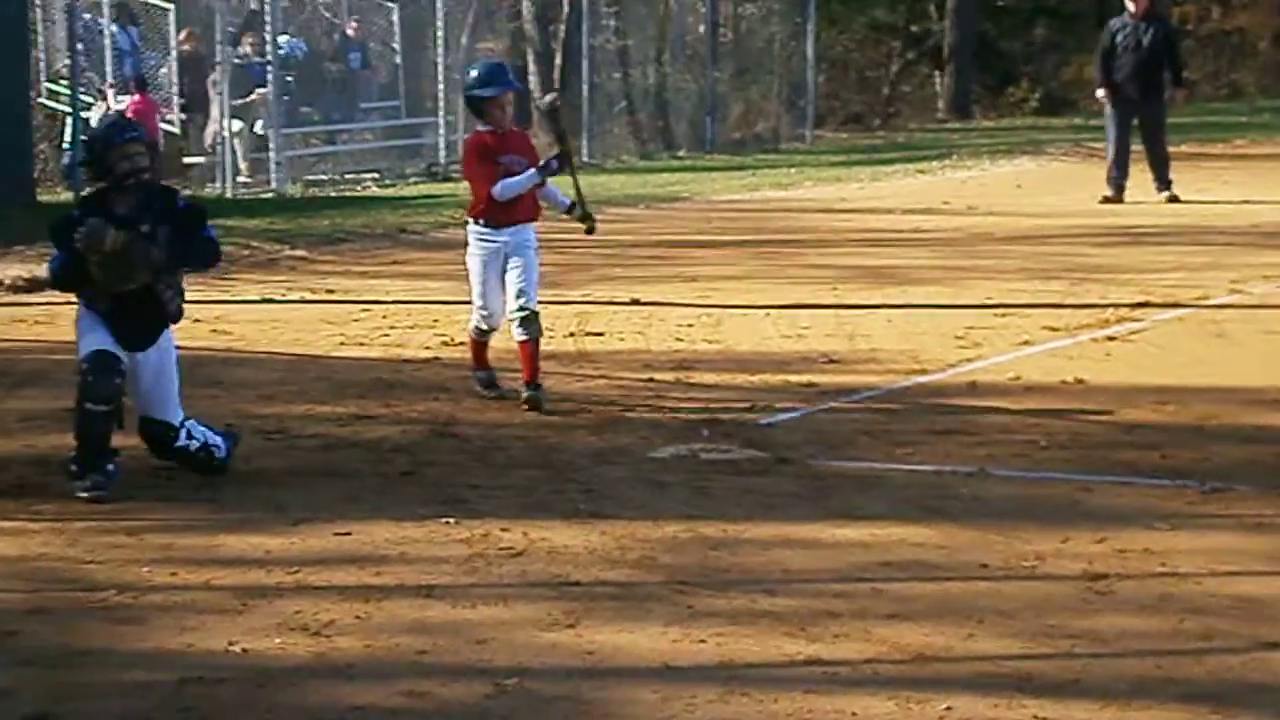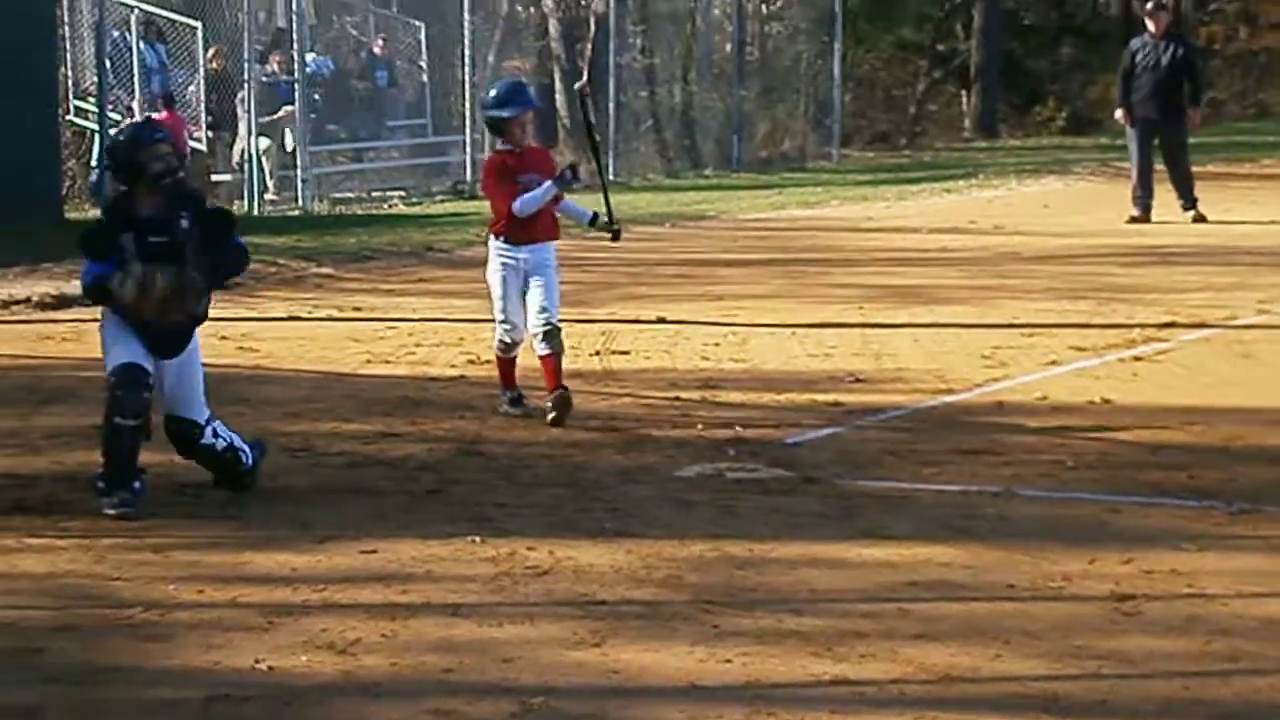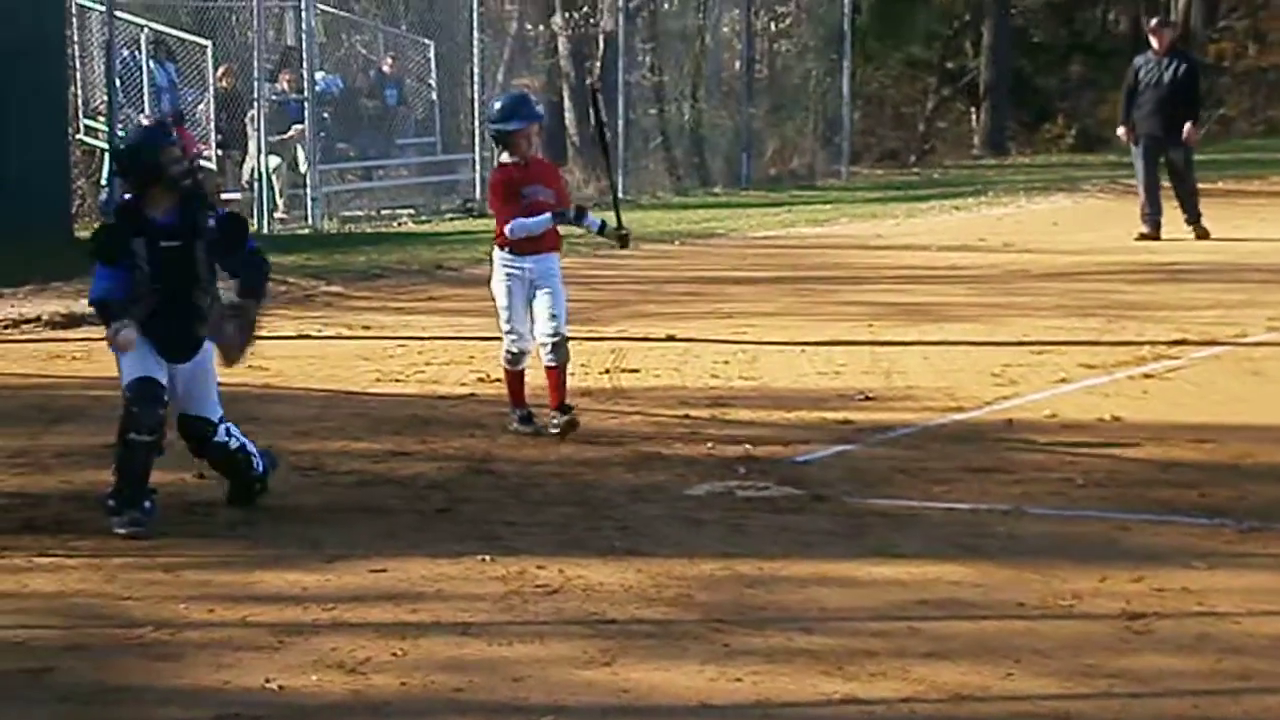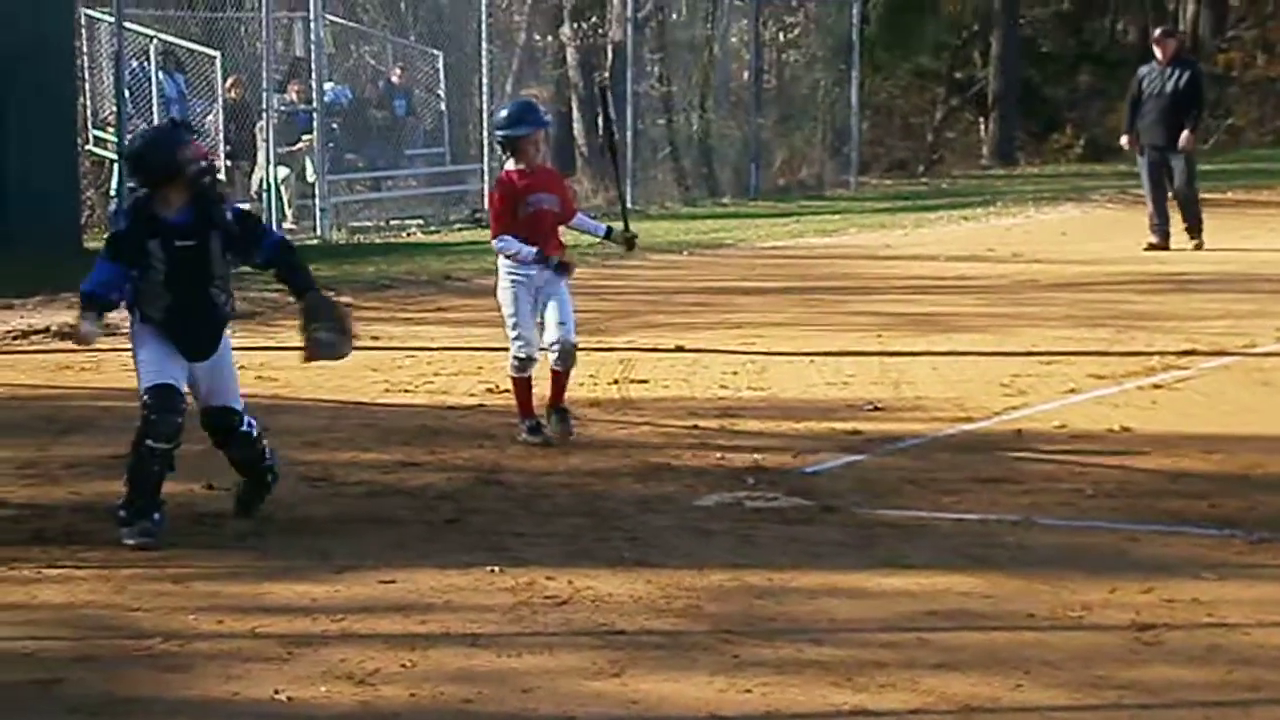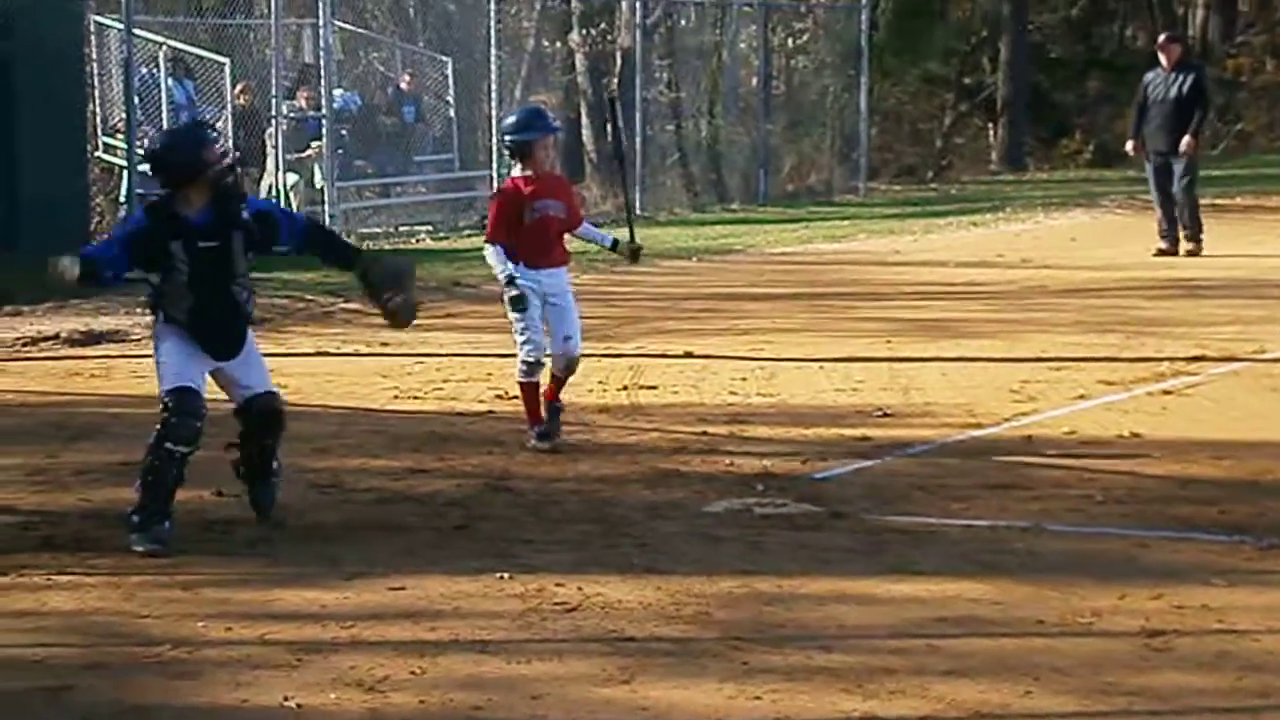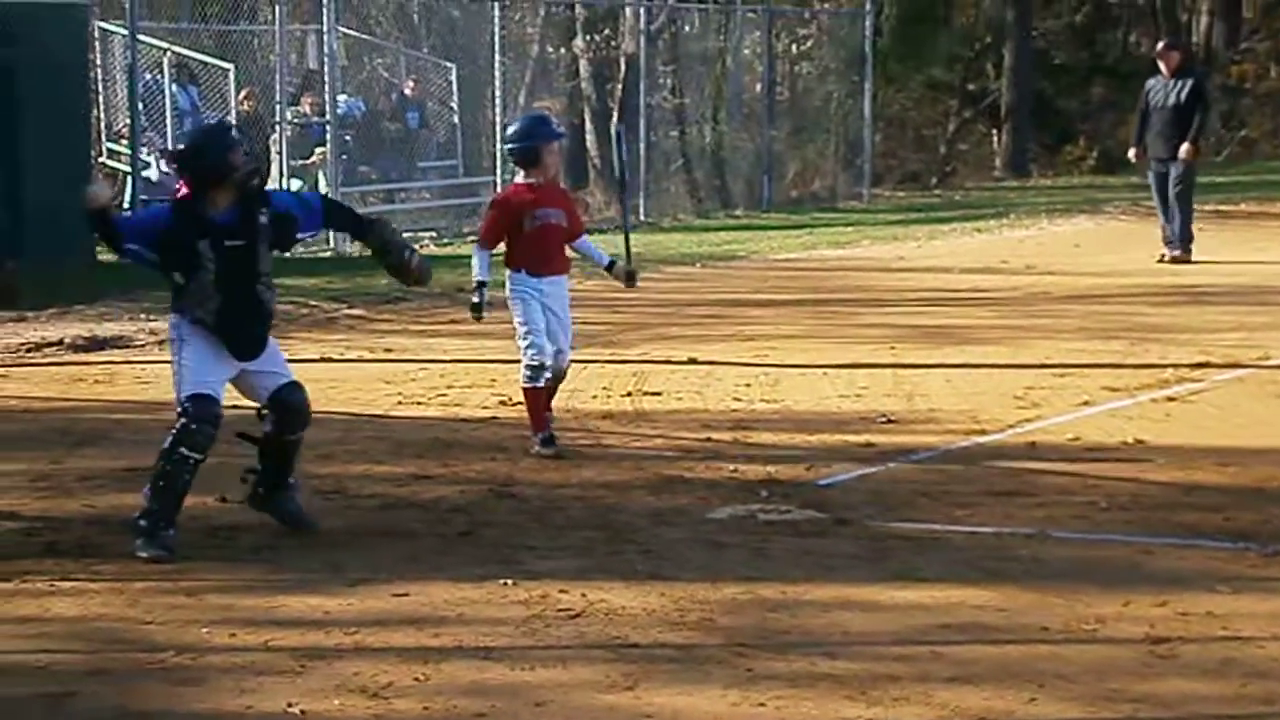
dt=0.1s
person 1, frame 1
left shoulder: (172, 209)
right shoulder: (88, 216)
left elbow: (209, 252)
right elbow: (64, 276)
left wrist: (160, 261)
right wrist: (83, 258)
left hip: (154, 327)
right hip: (101, 318)
left knee: (166, 433)
right knee: (100, 375)
left ankle: (217, 446)
right ankle: (92, 467)
person 1, frame 2
left shoulder: (194, 210)
right shoulder: (114, 222)
left elbow: (233, 257)
right elbow: (96, 280)
left wrist: (200, 282)
right wrist: (118, 287)
left hip: (179, 332)
right hip: (129, 328)
left knee: (192, 428)
right knee: (129, 390)
left ankle: (244, 459)
right ankle: (119, 484)
person 1, frame 3
left shoulder: (205, 217)
right shoulder: (123, 228)
left elbow: (252, 263)
right elbow: (106, 290)
left wrist: (246, 305)
right wrist: (118, 324)
left hip: (191, 336)
right hip: (141, 336)
left knee: (205, 427)
right knee: (145, 405)
left ankle: (255, 468)
right ankle: (129, 502)
person 1, frame 4
left shoulder: (219, 214)
right shoulder: (134, 224)
left elbow: (274, 250)
right elbow: (106, 277)
left wrist: (309, 293)
right wrist: (90, 317)
left hip: (209, 332)
right hip: (157, 334)
left knee: (229, 420)
right knee: (162, 413)
left ankle: (260, 475)
right ankle: (138, 513)
person 1, frame 5
left shoulder: (241, 211)
right shoulder: (152, 223)
left elbow: (302, 230)
right elbow: (108, 255)
left wrist: (359, 263)
right wrist: (77, 267)
left hip: (233, 332)
right hip: (181, 334)
left knee: (265, 410)
right knee: (183, 417)
left ankle: (258, 474)
right ankle: (149, 519)
person 1, frame 6
left shoulder: (265, 208)
right shoulder: (177, 218)
left elbow: (323, 208)
right elbow: (122, 237)
left wrist: (374, 234)
right wrist: (101, 211)
left hip: (251, 335)
right hip: (201, 334)
left knee: (290, 405)
right knee: (198, 424)
left ankle: (271, 491)
right ankle: (153, 525)
person 2, frame 1
left shoulder: (522, 141)
right shoulder: (474, 146)
left elbow: (539, 183)
right elbow: (498, 191)
left wrist: (570, 208)
right wrist: (541, 171)
left hip: (521, 235)
right hip: (486, 236)
left knee: (525, 308)
right knee: (488, 313)
left ankle: (532, 384)
right ankle: (481, 369)
person 2, frame 2
left shoulder: (542, 157)
right shoulder: (495, 165)
left elbow: (558, 201)
right elbow: (517, 208)
left wrist: (594, 220)
right wrist: (557, 184)
left hip: (542, 252)
right hip: (506, 254)
left knee: (546, 324)
right knee: (510, 329)
left ankle: (556, 397)
right ankle: (509, 393)
person 2, frame 3
left shoulder: (547, 169)
right shoulder: (500, 178)
left elbow: (563, 210)
right elbow: (513, 227)
left wrist: (602, 228)
right wrist: (557, 217)
left hip: (546, 263)
right hip: (511, 265)
left knee: (554, 334)
right knee: (517, 340)
left ankle: (558, 410)
right ankle: (518, 410)
person 2, frame 4
left shoulder: (552, 178)
right shoulder: (504, 186)
left elbow: (570, 216)
right elbow: (500, 241)
left wrist: (610, 233)
right wrist: (541, 256)
left hip: (553, 273)
right hip: (519, 273)
left knee: (564, 341)
right knee: (524, 347)
left ankle: (557, 408)
right ankle: (528, 421)
person 2, frame 5
left shoulder: (559, 184)
right shoulder: (509, 193)
left elbow: (575, 225)
right elbow: (492, 246)
left wrist: (615, 244)
right wrist: (509, 284)
left hip: (557, 278)
right hip: (524, 279)
left knee: (569, 350)
right knee: (531, 352)
left ankle: (551, 402)
right ankle: (536, 426)
person 2, frame 6
left shoulder: (560, 194)
right shoulder: (510, 199)
left elbow: (577, 238)
right elbow: (483, 245)
left wrist: (611, 265)
right wrist: (480, 287)
left hip: (558, 285)
right hip: (525, 285)
left knee: (559, 358)
right knee: (537, 357)
left ankle: (543, 417)
right ankle: (541, 433)
person 3, frame 1
left shoulder: (1161, 25)
right shoulder: (1115, 26)
left elbow: (1172, 55)
right elbow: (1102, 55)
left wrist: (1178, 85)
right wrist: (1102, 85)
left hip: (1151, 96)
right hip: (1119, 96)
left knee: (1157, 144)
right knee: (1117, 144)
left ankle: (1164, 187)
right ankle: (1115, 189)
person 3, frame 2
left shoulder: (1182, 45)
right shoulder: (1135, 46)
left elbow: (1193, 77)
right elbow: (1124, 76)
left wrist: (1195, 106)
right wrist: (1122, 106)
left hip: (1173, 115)
right hip: (1139, 115)
left knee: (1178, 162)
right knee: (1140, 164)
left ankle: (1190, 206)
right ankle: (1141, 208)
person 3, frame 3
left shoulder: (1186, 62)
right shoulder: (1139, 63)
left elbow: (1194, 94)
right elbow: (1127, 93)
left wrist: (1192, 121)
right wrist: (1124, 123)
left hip: (1176, 132)
right hip: (1143, 132)
left knee: (1184, 179)
right knee: (1146, 181)
left ankle: (1194, 221)
right ankle: (1150, 225)
person 3, frame 4
left shoulder: (1190, 70)
right shoulder: (1144, 72)
left elbow: (1197, 104)
right elbow: (1133, 103)
left wrist: (1190, 130)
right wrist: (1128, 131)
left hip: (1178, 142)
right hip: (1148, 141)
left knee: (1184, 186)
right knee: (1153, 191)
left ankle: (1195, 232)
right ankle: (1160, 235)
person 3, frame 5
left shoulder: (1194, 75)
right shoulder: (1150, 78)
left elbow: (1202, 108)
right elbow: (1139, 109)
left wrist: (1192, 135)
right wrist: (1133, 137)
left hip: (1182, 147)
right hip: (1154, 147)
left knee: (1183, 192)
right knee: (1161, 197)
left ankle: (1193, 238)
right ankle: (1168, 241)
person 3, frame 6
left shoulder: (1194, 81)
right shoulder: (1151, 84)
left elbow: (1201, 114)
right elbow: (1142, 116)
left wrist: (1191, 142)
right wrist: (1136, 145)
left hip: (1181, 153)
right hip: (1156, 153)
left knee: (1178, 198)
right knee: (1163, 203)
left ankle: (1182, 247)
right ankle: (1174, 248)
